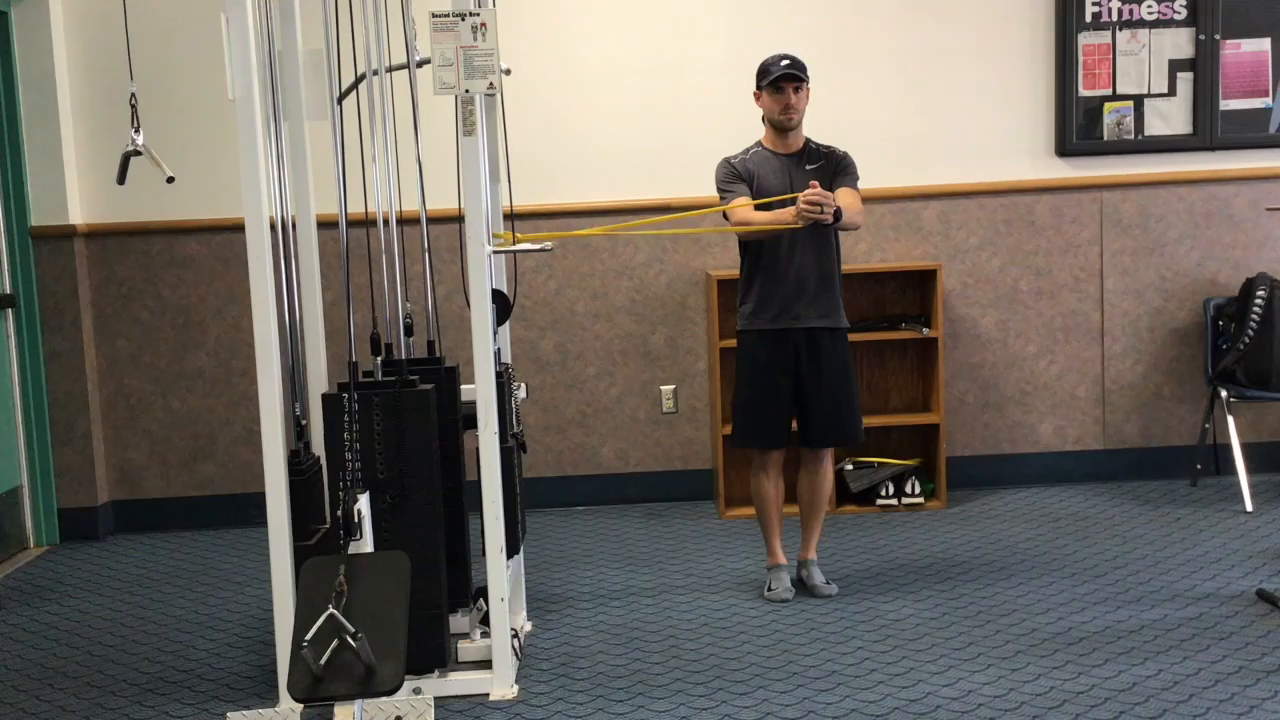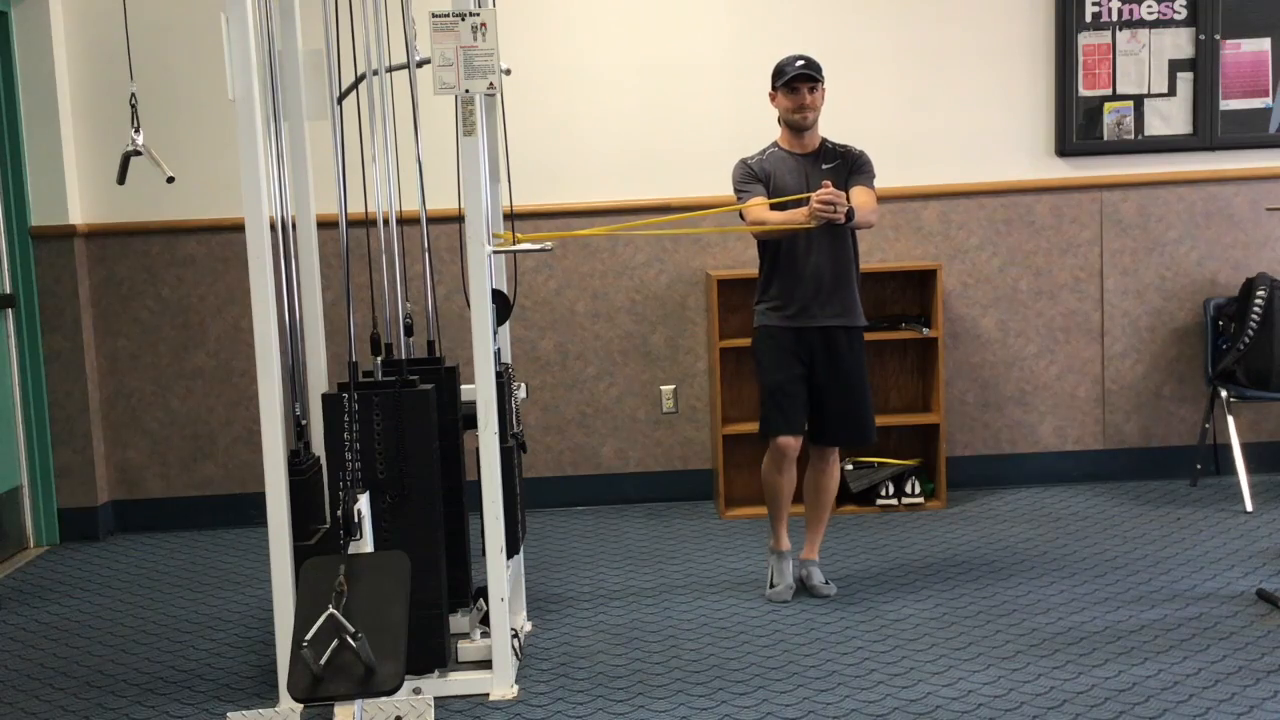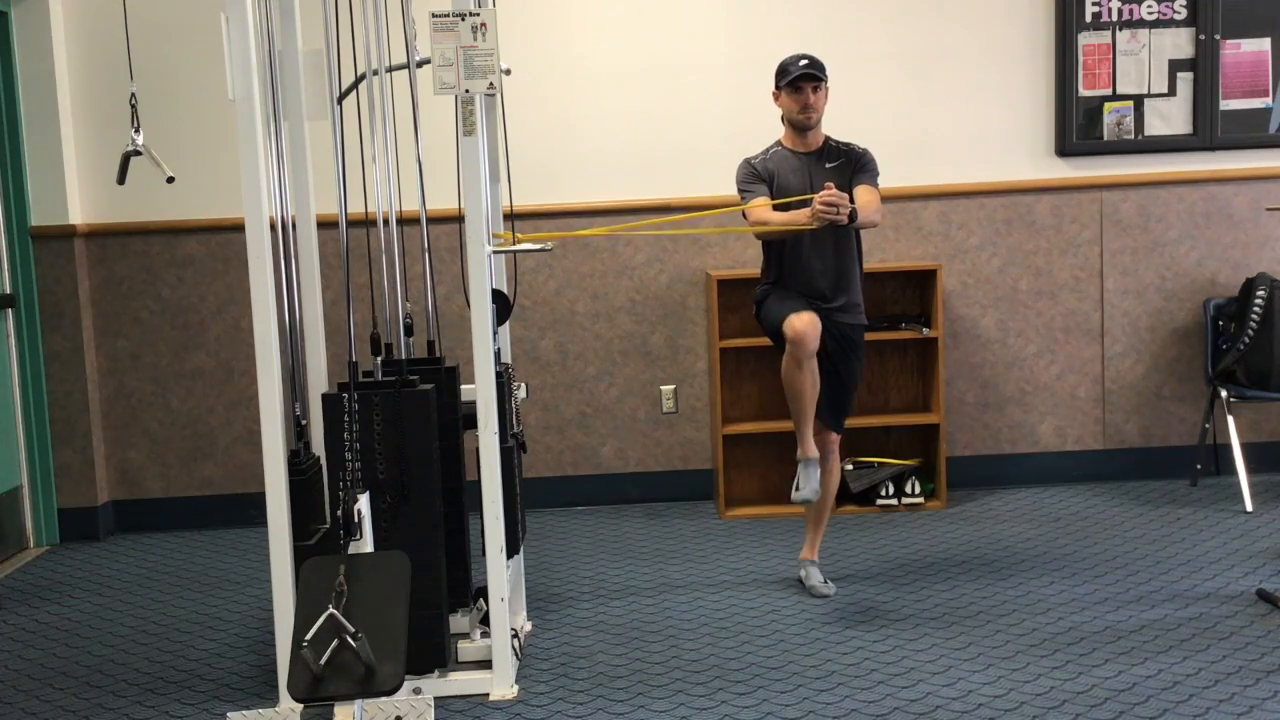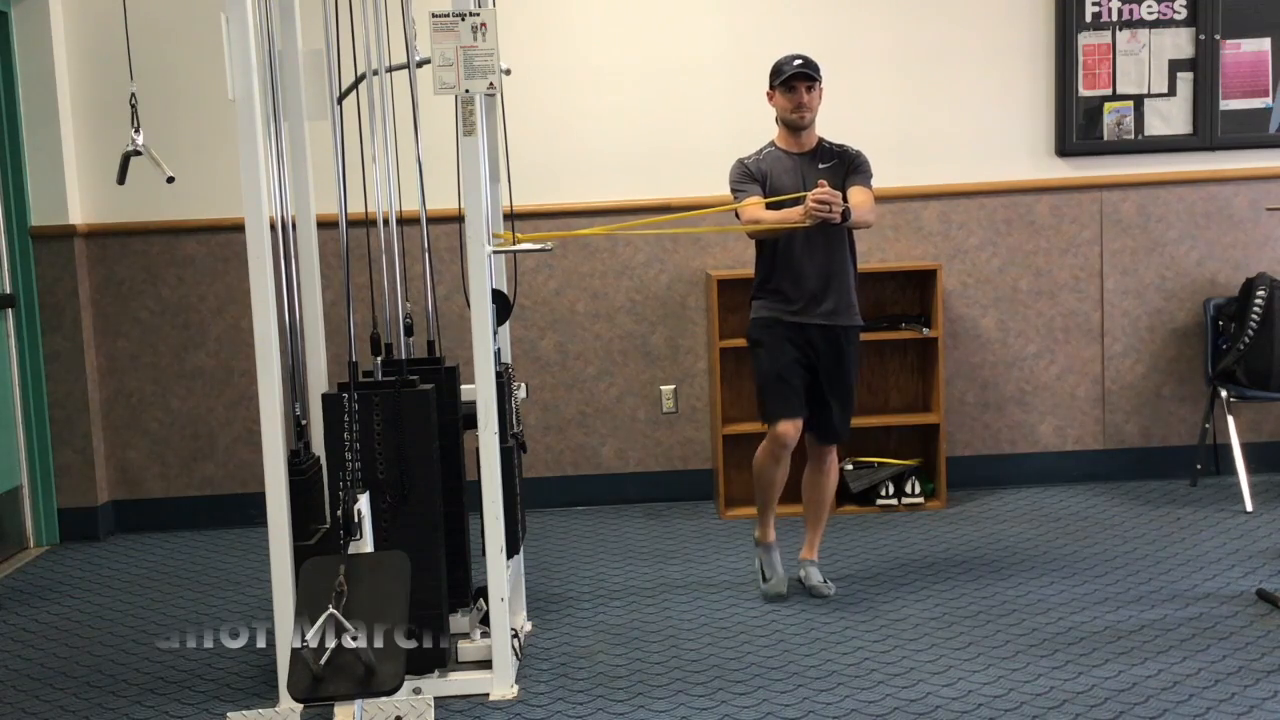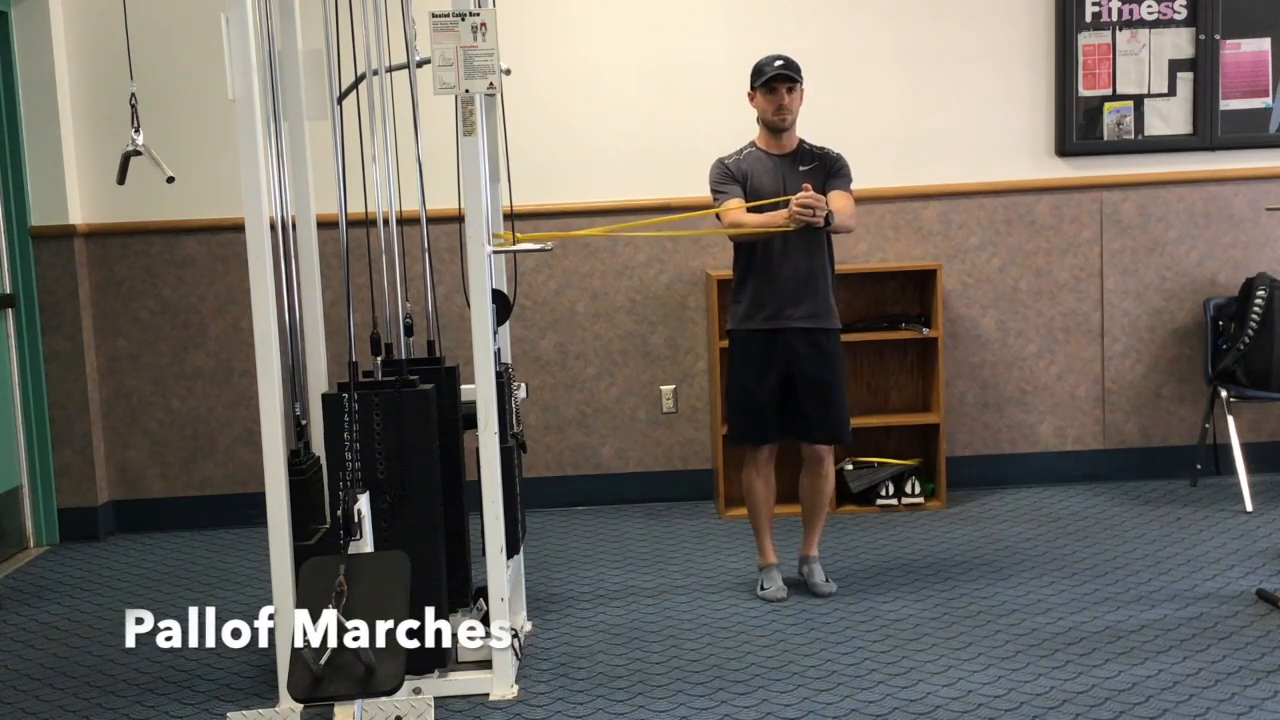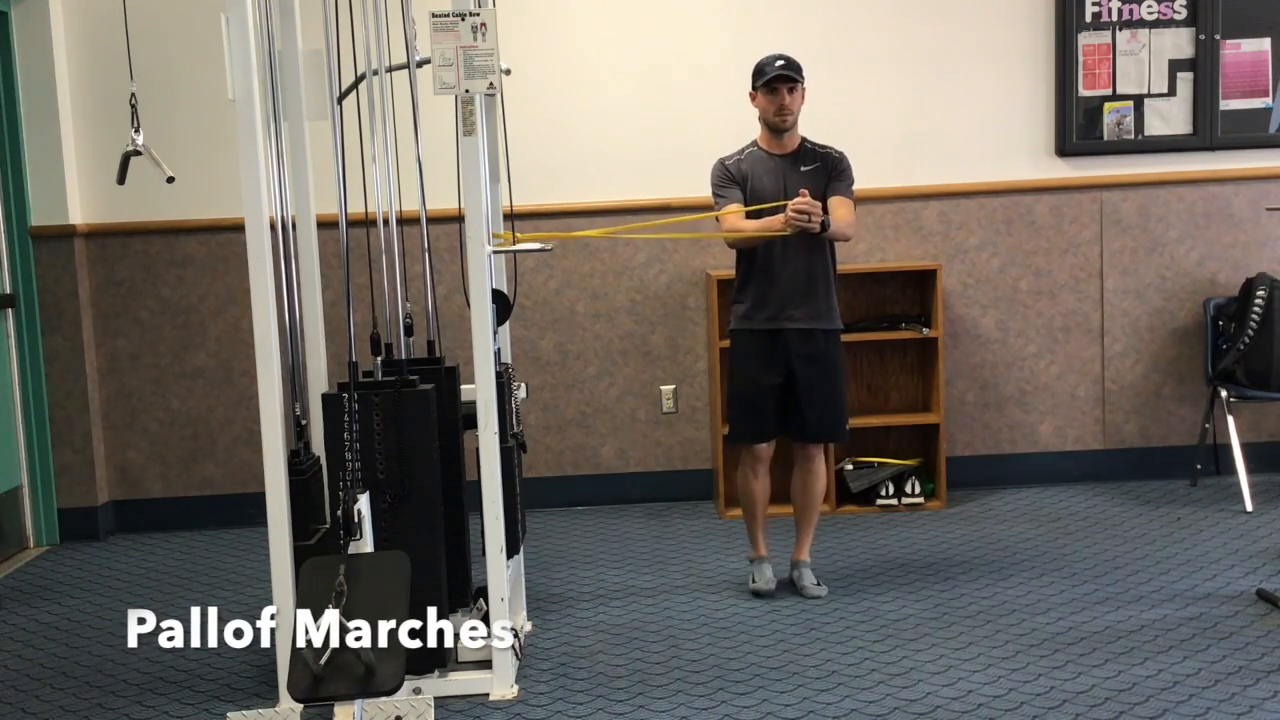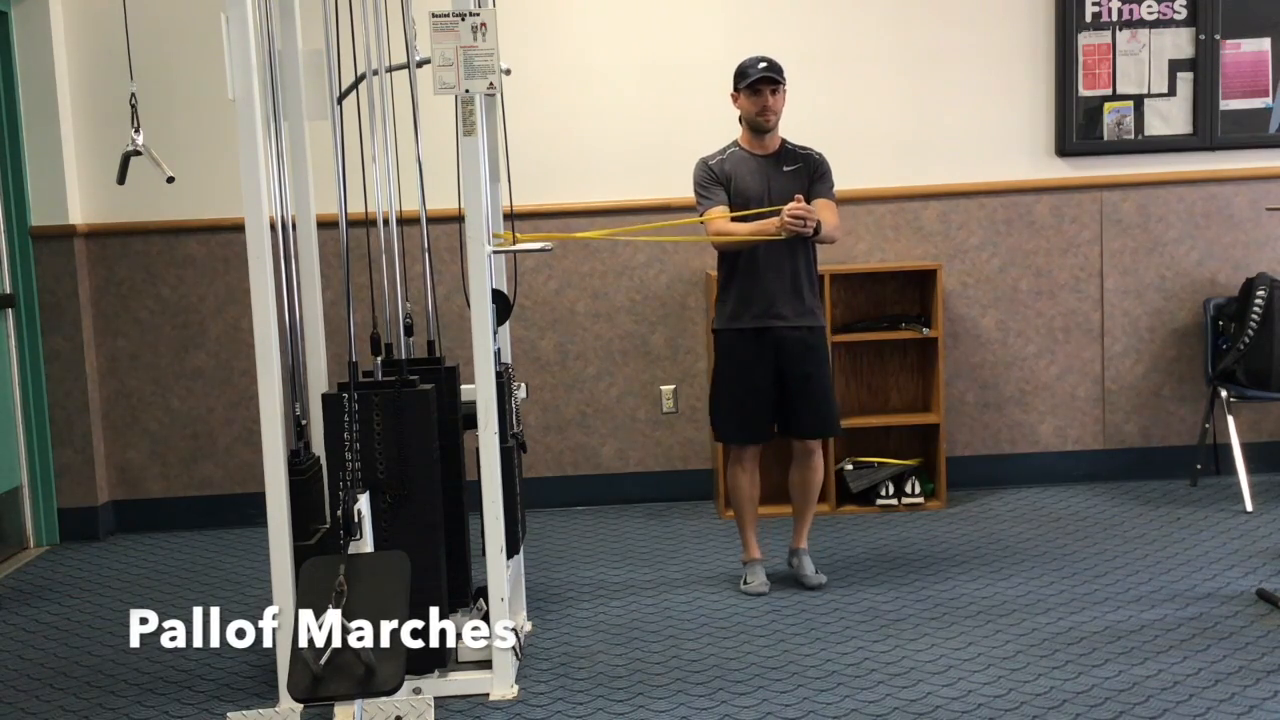
dt=0.5s
person 1, frame 1
left shoulder: (834, 161)
right shoulder: (737, 167)
left elbow: (855, 216)
right elbow: (743, 223)
left wrist: (831, 211)
right wrist: (793, 214)
left hip: (824, 324)
right hip: (765, 326)
left knee: (820, 448)
right knee: (767, 452)
left ankle: (809, 559)
right ankle: (776, 561)
person 1, frame 2
left shoulder: (852, 160)
right shoulder: (753, 167)
left elbow: (869, 213)
right elbow: (759, 222)
left wrist: (843, 210)
right wrist: (806, 212)
left hip: (840, 322)
right hip: (781, 322)
left knee: (827, 447)
right knee: (784, 443)
left ankle: (811, 557)
right ankle: (780, 549)
person 1, frame 3
left shoulder: (856, 159)
right shoulder: (757, 167)
left elbow: (873, 213)
right elbow: (761, 223)
left wrist: (847, 212)
right wrist: (810, 214)
left hip: (844, 311)
right hip: (785, 300)
left knee: (831, 438)
right knee: (805, 332)
left ankle: (809, 557)
right ankle: (805, 454)
person 1, frame 4
left shoulder: (848, 160)
right shoulder: (751, 167)
left elbow: (867, 213)
right elbow: (753, 223)
left wrist: (840, 210)
right wrist: (800, 212)
left hip: (836, 318)
right hip: (777, 315)
left knee: (825, 444)
right knee: (784, 433)
left ankle: (809, 558)
right ankle: (765, 535)
person 1, frame 5
left shoulder: (829, 163)
right shoulder: (730, 168)
left elbow: (847, 219)
right elbow: (735, 225)
left wrist: (823, 214)
right wrist: (786, 215)
left hip: (816, 325)
right hip: (755, 326)
left knee: (820, 450)
right knee: (759, 450)
left ankle: (810, 556)
right ankle: (768, 562)
person 1, frame 6
left shoulder: (831, 162)
right shoulder: (731, 168)
left elbow: (846, 227)
right elbow: (734, 233)
left wrist: (817, 222)
right wrist: (783, 221)
left hip: (816, 325)
right hip: (755, 327)
left knee: (810, 448)
right knee: (756, 449)
left ankle: (802, 559)
right ankle: (760, 556)
person 1, frame 7
left shoulder: (810, 163)
right shoulder: (714, 168)
left elbow: (832, 229)
right elbow: (720, 234)
left wrist: (811, 226)
right wrist: (777, 225)
left hip: (801, 323)
right hip: (742, 326)
left knee: (810, 443)
right knee: (744, 447)
left ankle: (800, 547)
right ankle: (752, 557)
